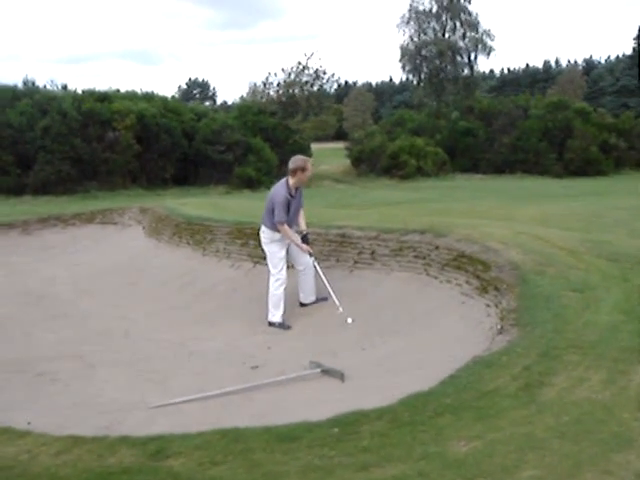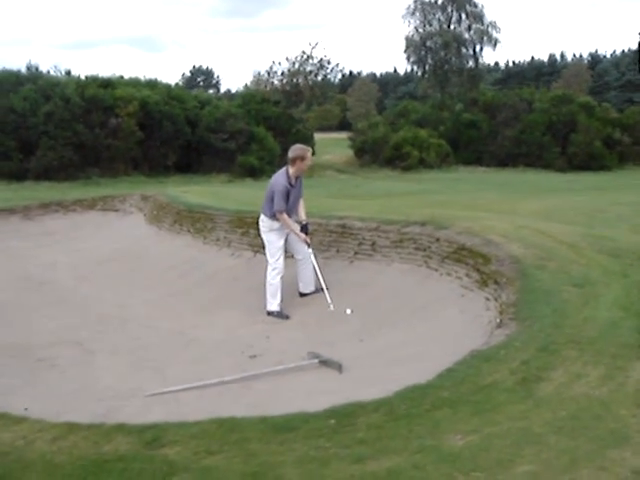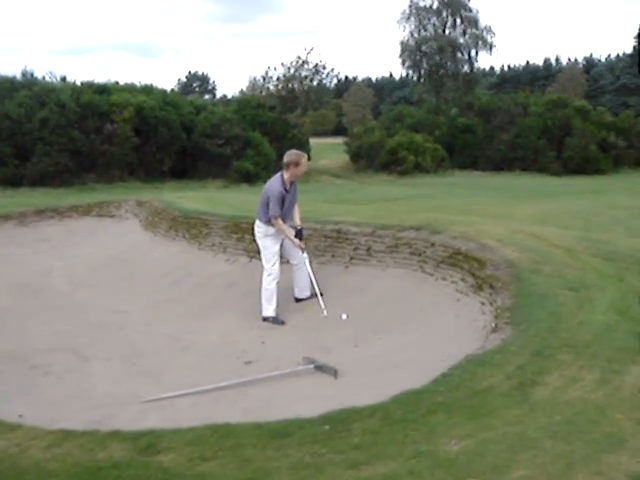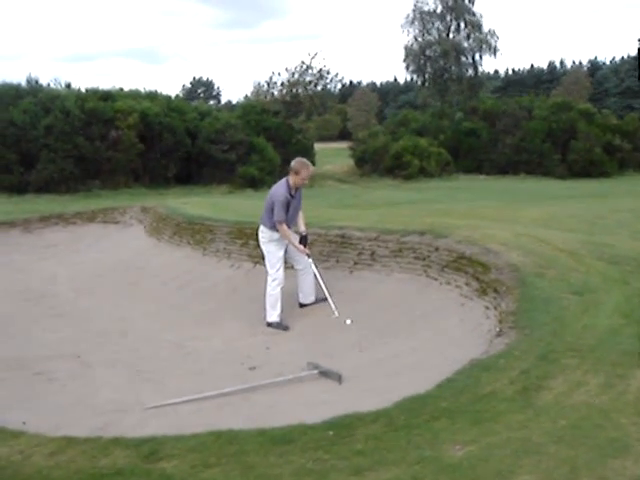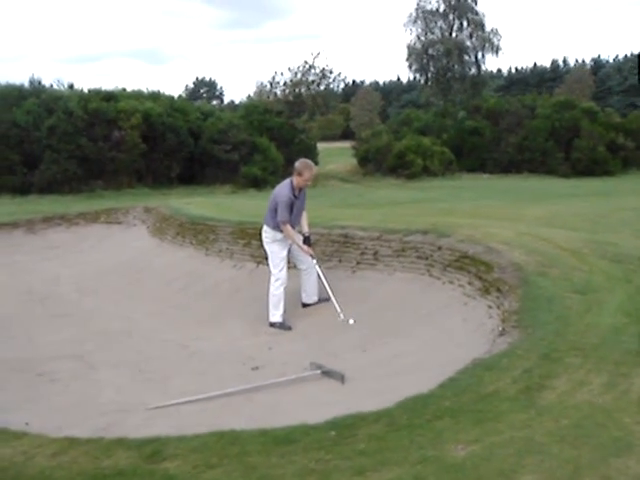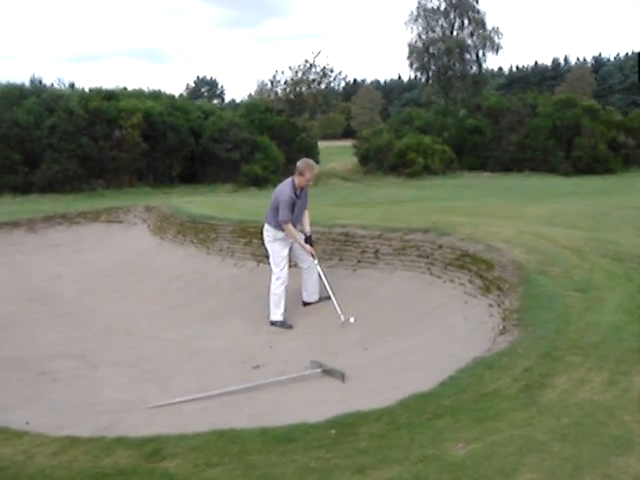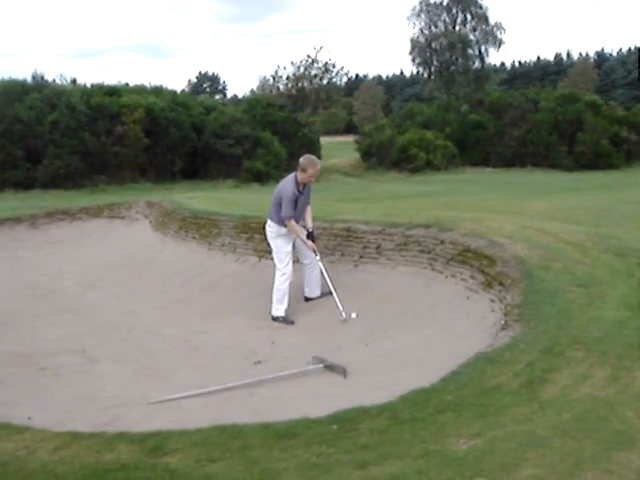
dt=0.2s
person 1, frame 1
left shoulder: (298, 188)
right shoulder: (280, 194)
left elbow: (299, 210)
right elbow: (280, 225)
left wrist: (304, 233)
right wrist: (299, 245)
left hip: (288, 231)
right hip: (273, 235)
left knee: (306, 264)
right knee: (279, 276)
left ankle: (307, 298)
right ankle: (275, 318)
person 1, frame 2
left shoulder: (298, 177)
right shoulder: (280, 183)
left elbow: (299, 199)
right elbow: (280, 214)
left wrist: (304, 223)
right wrist: (298, 233)
left hip: (287, 221)
right hip: (272, 224)
left knee: (304, 254)
right knee: (277, 265)
left ankle: (307, 288)
right ankle: (273, 307)
person 1, frame 3
left shoulder: (292, 181)
right shoulder: (275, 189)
left elbow: (294, 204)
right elbow: (275, 220)
left wrist: (298, 228)
right wrist: (292, 240)
left hip: (283, 226)
right hip: (267, 230)
left knee: (300, 259)
right knee: (272, 271)
left ankle: (302, 294)
right ankle: (268, 313)
person 1, frame 4
left shoulder: (297, 187)
right shoulder: (280, 194)
left elbow: (298, 211)
right elbow: (280, 225)
left wrist: (303, 233)
right wrist: (296, 245)
left hip: (287, 231)
right hip: (271, 235)
left knee: (305, 264)
right knee: (277, 276)
left ankle: (307, 299)
right ankle: (273, 318)
person 1, frame 5
left shoulder: (301, 188)
right shoulder: (284, 194)
left elbow: (302, 211)
right elbow: (283, 225)
left wrist: (306, 234)
right wrist: (301, 246)
left hip: (290, 231)
right hip: (275, 235)
left knee: (308, 264)
right knee: (280, 276)
left ankle: (309, 299)
right ankle: (275, 318)
person 1, frame 6
left shoulder: (303, 187)
right shoulder: (285, 194)
left elbow: (304, 210)
right elbow: (285, 225)
left wrist: (308, 234)
right wrist: (302, 245)
left hip: (292, 230)
right hip: (276, 234)
left knee: (309, 262)
right knee: (281, 275)
left ankle: (310, 297)
right ankle: (276, 317)
person 1, frame 7
left shoulder: (306, 183)
right shoulder: (288, 190)
left elbow: (307, 206)
right elbow: (288, 221)
left wrist: (310, 230)
right wrist: (305, 241)
left hip: (294, 226)
right hip: (279, 230)
left knee: (312, 258)
right knee: (285, 271)
left ankle: (312, 293)
right ankle: (278, 312)
